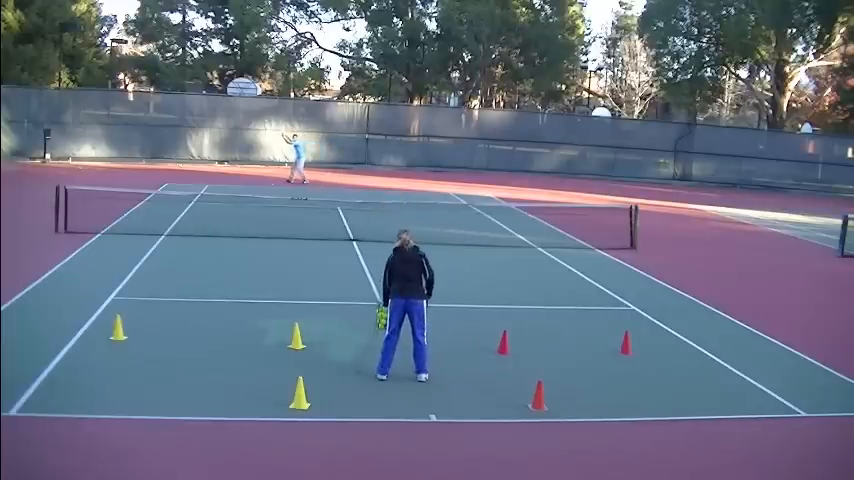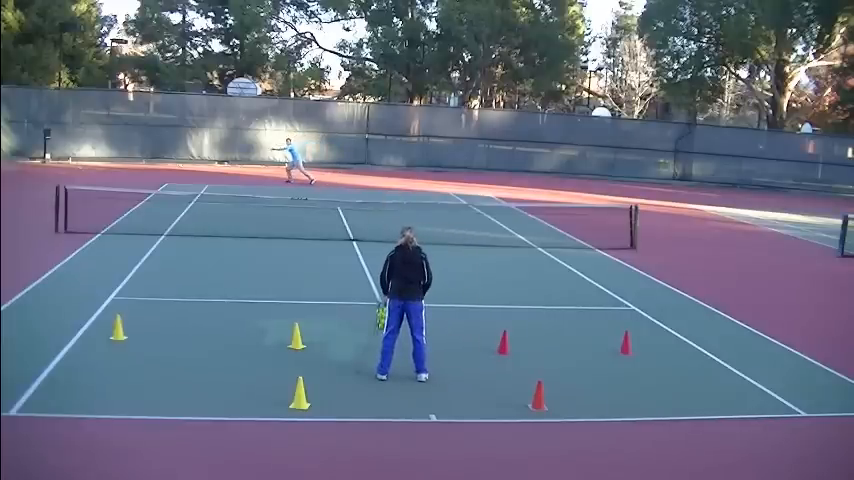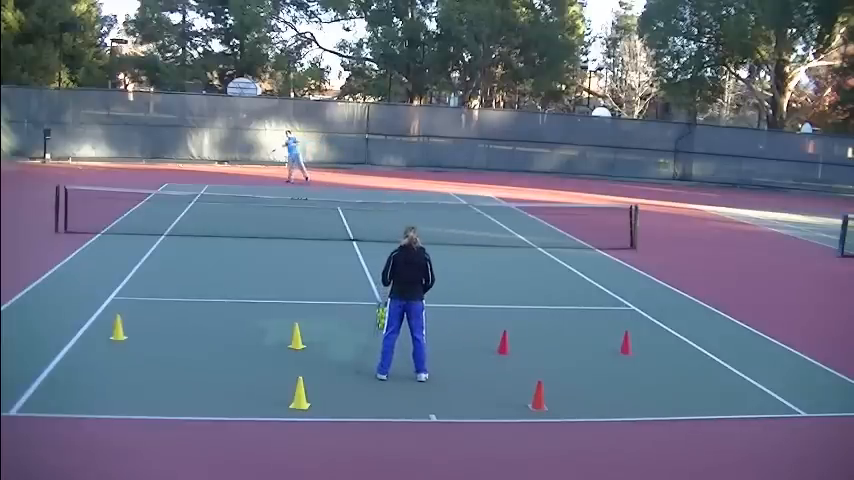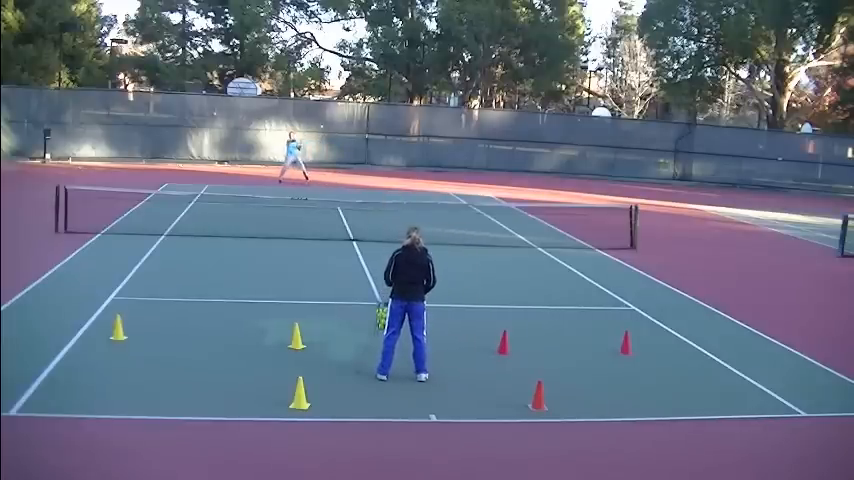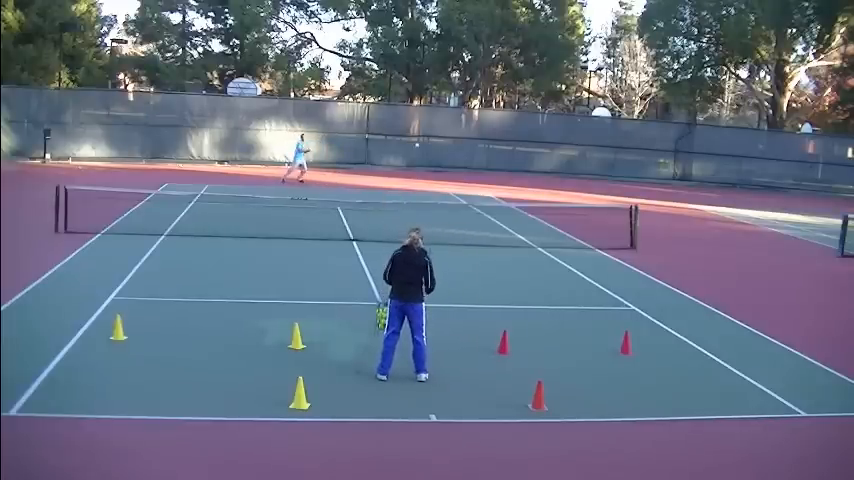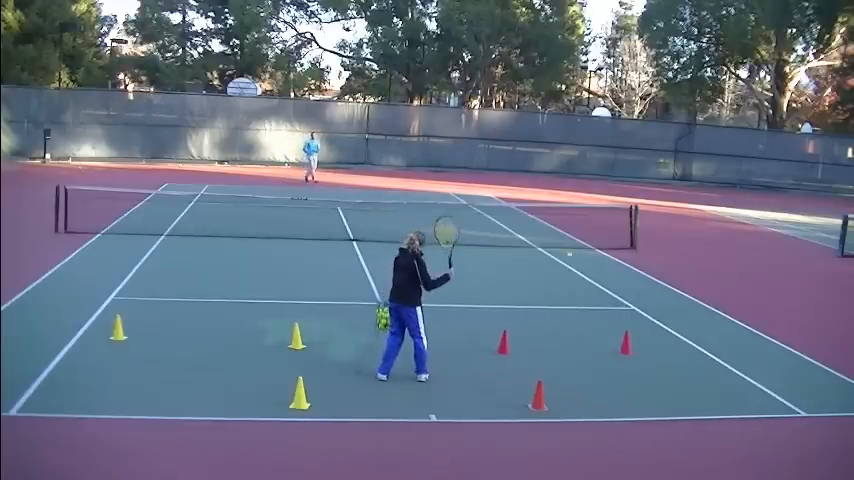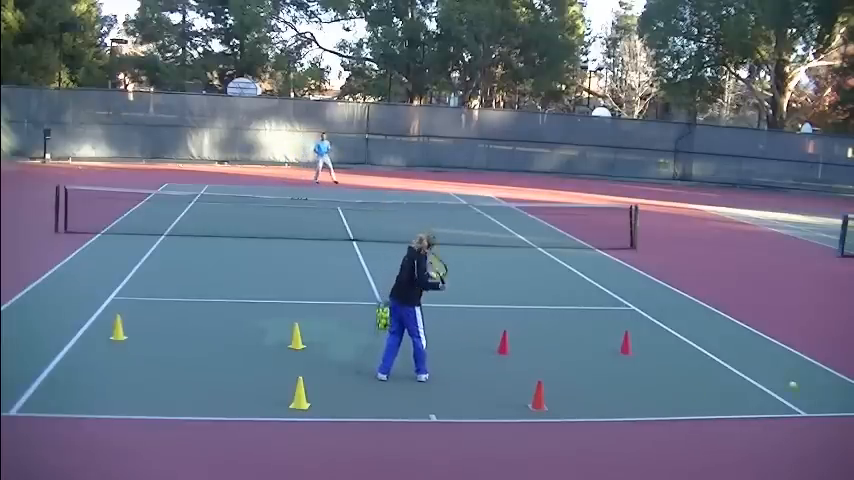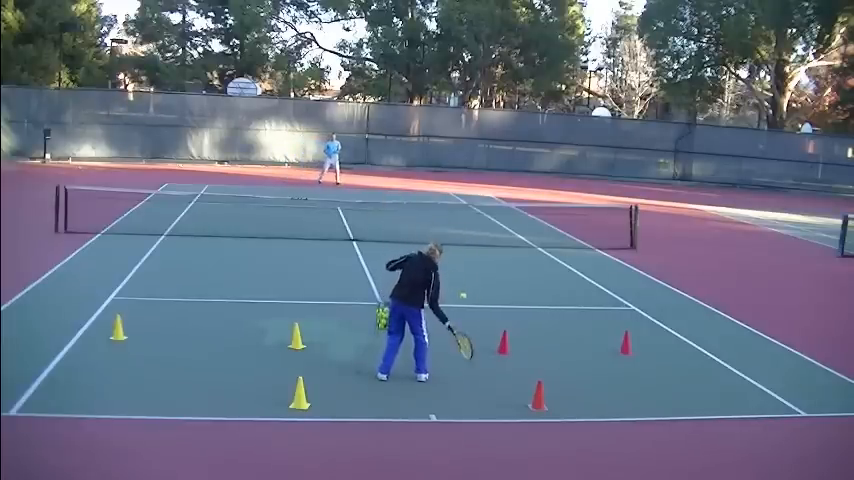
dt=0.3s
person 1, frame 1
left shoulder: (392, 257)
right shoulder: (420, 255)
left elbow: (386, 282)
right elbow: (429, 276)
left wrist: (385, 302)
right wrist: (428, 294)
left hip: (396, 299)
right hip: (417, 299)
left knee: (391, 335)
right knee: (419, 336)
left ankle: (382, 371)
right ankle: (421, 372)
person 1, frame 2
left shoulder: (393, 255)
right shoulder: (421, 256)
left elbow: (384, 277)
right elbow: (428, 279)
left wrist: (386, 292)
right wrist: (421, 294)
left hip: (395, 299)
right hip: (415, 300)
left knee: (390, 335)
right knee: (418, 336)
left ankle: (382, 371)
right ankle: (421, 372)
person 1, frame 3
left shoulder: (395, 254)
right shoulder: (424, 256)
left elbow: (386, 278)
right elbow: (430, 280)
left wrist: (388, 284)
left hip: (396, 299)
right hip: (416, 301)
left knee: (390, 334)
right knee: (418, 336)
left ankle: (382, 371)
right ankle: (421, 372)
person 1, frame 4
left shoulder: (398, 254)
right shoulder: (426, 257)
left elbow: (388, 277)
right elbow: (431, 282)
left hip: (398, 299)
right hip: (417, 301)
left knee: (391, 335)
right knee: (419, 336)
left ankle: (383, 371)
right ankle: (421, 372)
person 1, frame 5
left shoulder: (397, 254)
right shoulder: (425, 259)
left elbow: (386, 277)
right elbow: (429, 285)
right wrist: (428, 290)
left hip: (396, 300)
right hip: (415, 302)
left knee: (391, 335)
right knee: (419, 337)
left ankle: (383, 371)
right ankle: (421, 372)
person 1, frame 6
left shoulder: (399, 257)
right shoulder: (417, 260)
right elbow: (428, 285)
right wrist: (447, 276)
left hip: (395, 302)
right hip: (410, 305)
left knee: (394, 336)
right knee: (419, 338)
left ankle: (383, 371)
right ankle: (421, 373)
person 1, frame 7
left shoulder: (410, 255)
right shoulder: (419, 259)
right elbow: (422, 284)
left wrist: (425, 275)
right wrist: (437, 285)
left hip: (395, 300)
right hip: (409, 304)
left knee: (394, 336)
right knee: (418, 338)
left ankle: (383, 371)
right ankle: (421, 373)
person 1, frame 8
left shoulder: (412, 258)
right shoulder: (433, 272)
left elbow: (389, 266)
right elbow: (432, 301)
left wrist: (406, 265)
right wrist: (444, 320)
left hip: (396, 301)
right hip: (413, 305)
left knee: (394, 336)
right knee: (420, 338)
left ankle: (383, 371)
right ankle: (421, 372)
